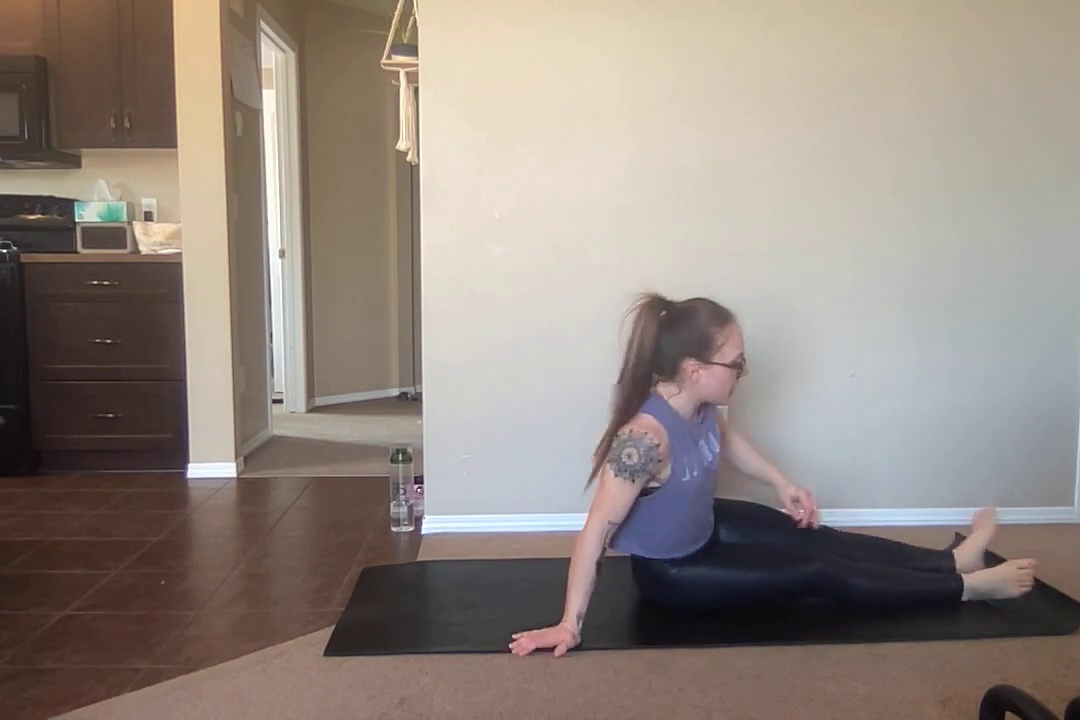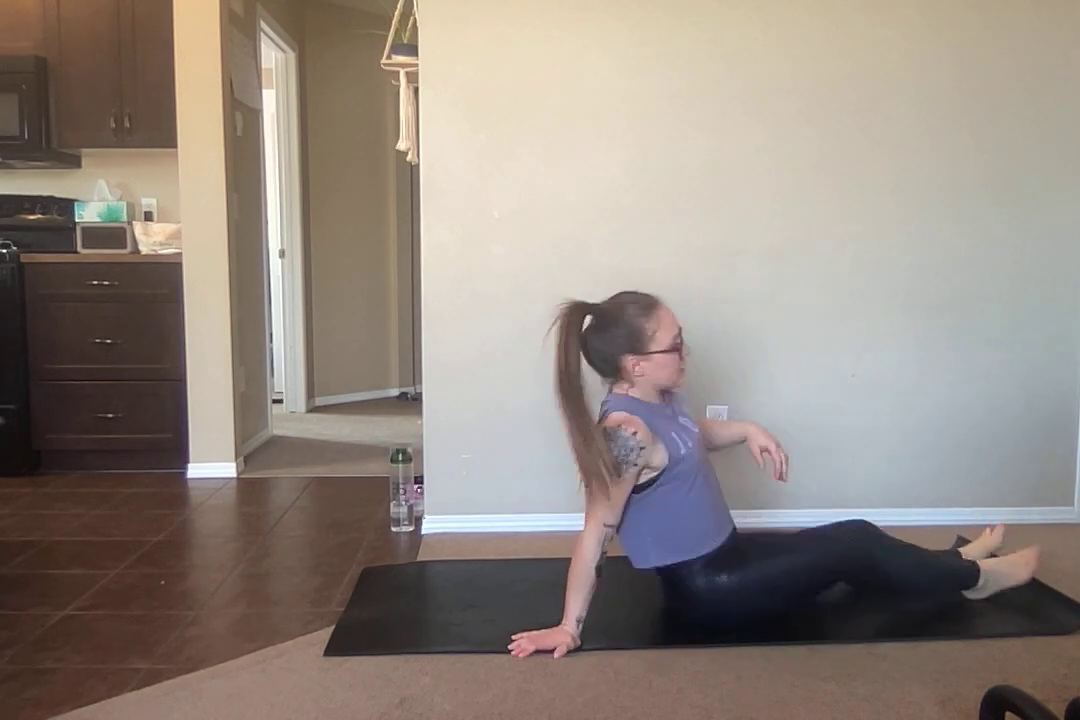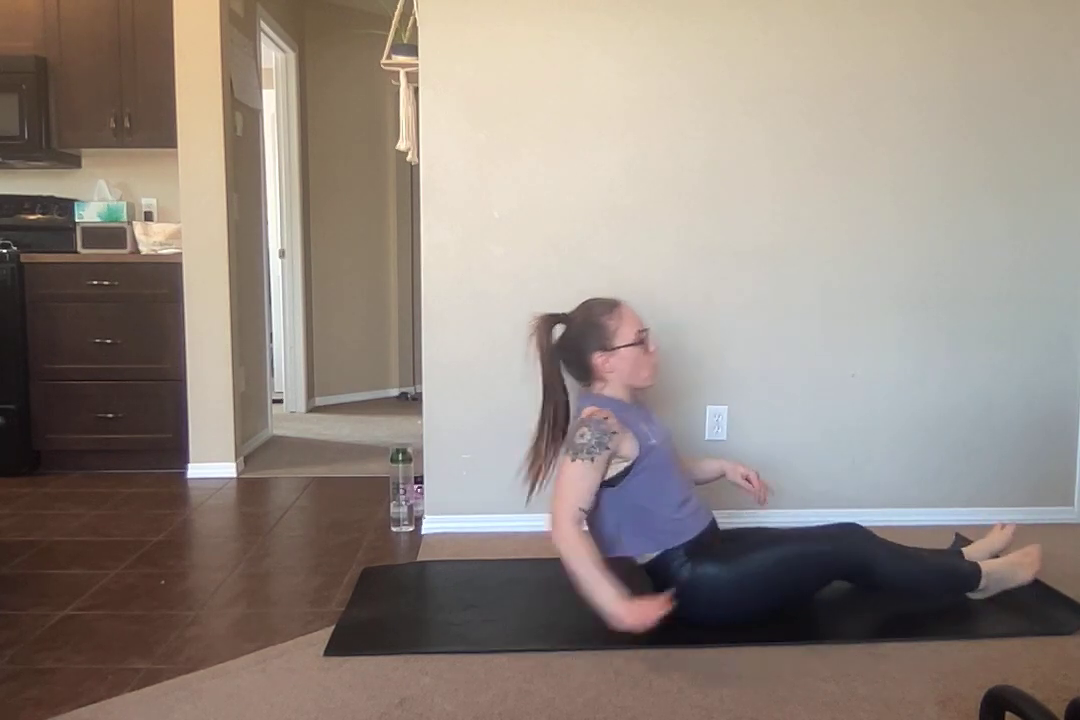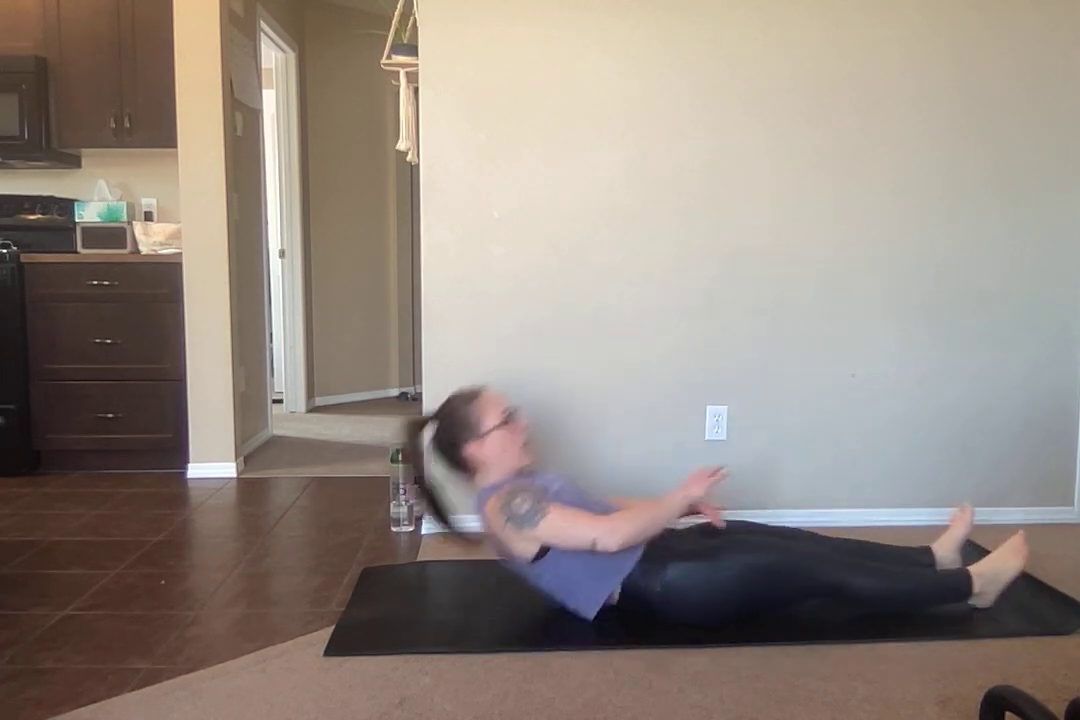
dt=0.4s
person 1, frame 1
left shoulder: (697, 403)
right shoulder: (646, 437)
left elbow: (726, 440)
right elbow: (596, 533)
left wrist: (783, 482)
right wrist: (569, 624)
left hip: (707, 527)
right hip: (672, 574)
left knee: (819, 537)
right knee: (821, 573)
left ankle: (951, 561)
right ankle: (963, 589)
person 1, frame 2
left shoulder: (655, 399)
right shoulder: (624, 432)
right elbow: (594, 537)
left wrist: (746, 430)
right wrist: (570, 626)
left hip: (720, 551)
right hip: (708, 588)
left knee: (843, 547)
right knee: (858, 540)
left ankle: (957, 562)
right ankle: (975, 578)
person 1, frame 3
left shoulder: (622, 411)
right shoulder: (597, 426)
right elbow: (566, 526)
left wrist: (723, 467)
right wrist: (614, 605)
left hip: (702, 550)
right hip: (698, 585)
left knee: (844, 544)
right knee: (850, 547)
left ankle: (963, 562)
right ankle: (980, 578)
person 1, frame 4
left shoulder: (521, 486)
right shoulder: (504, 508)
right elbow: (612, 533)
left wrist: (683, 501)
right wrist: (686, 498)
left hip: (662, 556)
right hip: (664, 587)
left knee: (805, 541)
right knee: (820, 568)
left ankle: (936, 560)
right ankle: (970, 585)
